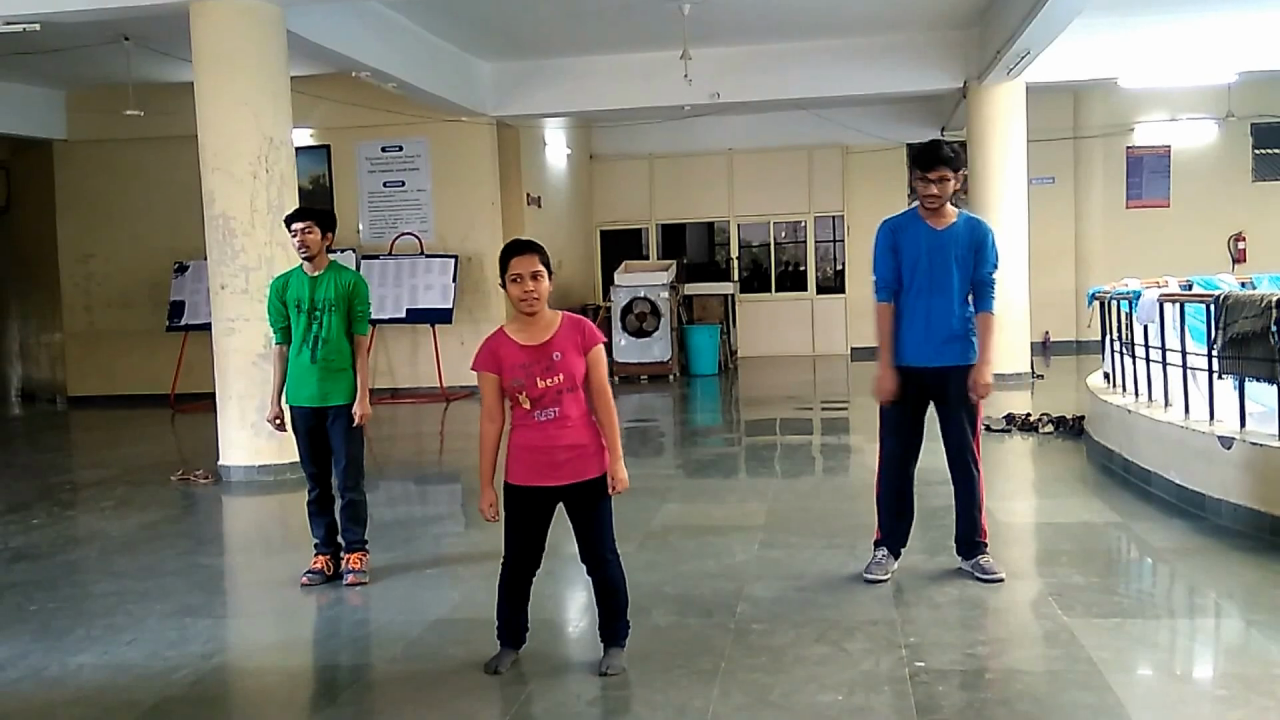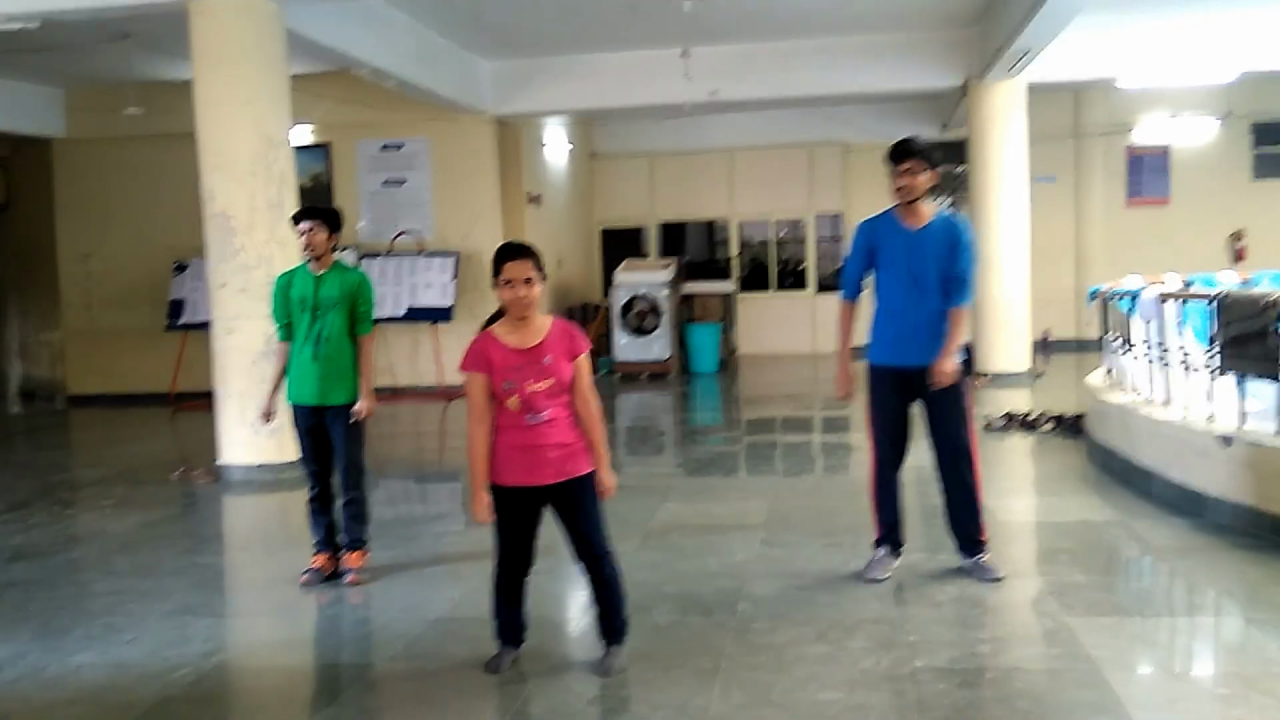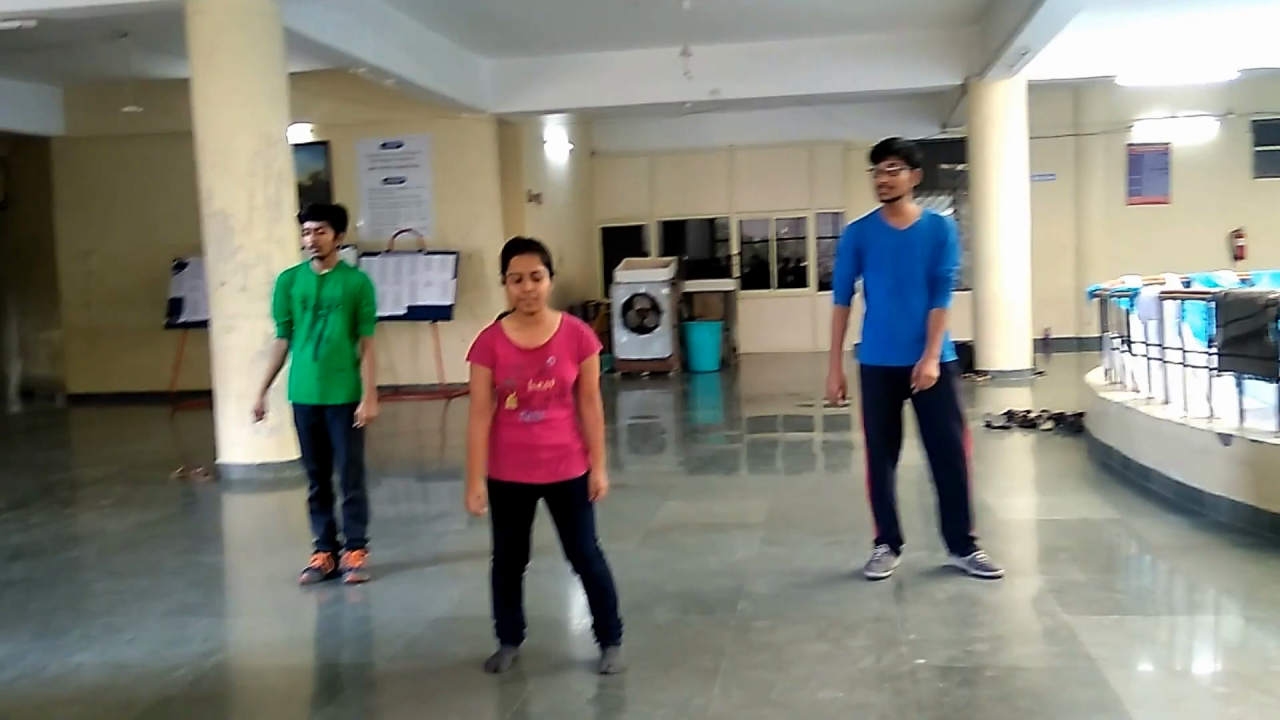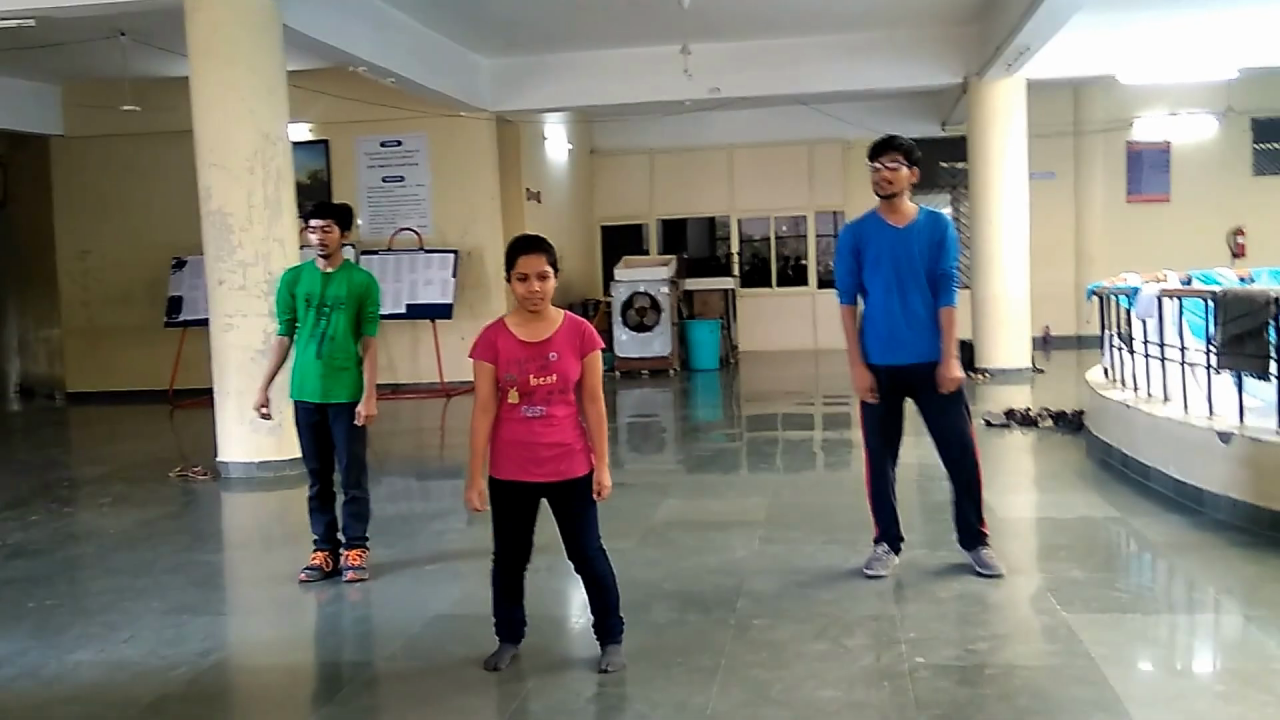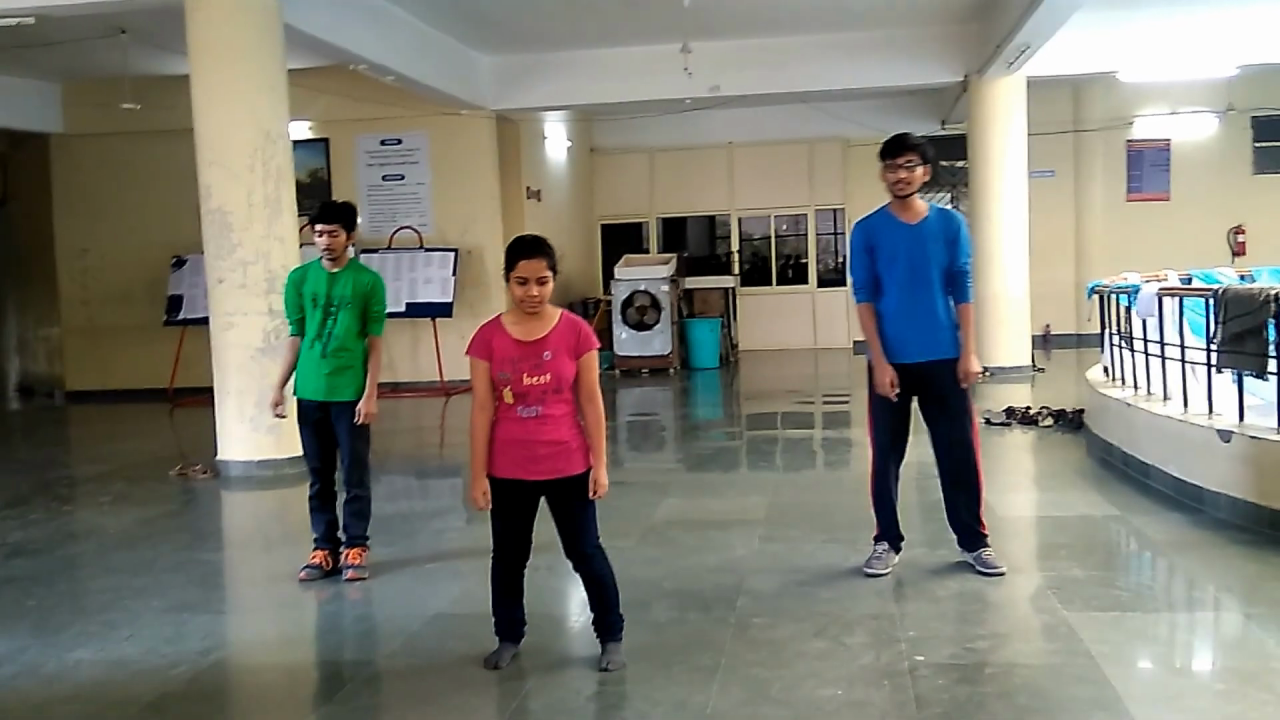
dt=0.2s
person 1, frame 1
left shoulder: (977, 232)
right shoulder: (893, 231)
left elbow: (985, 301)
right elbow: (884, 298)
left wrist: (983, 363)
right wrist: (884, 364)
left hip: (958, 363)
right hip: (907, 363)
left knee: (966, 458)
right knee: (895, 458)
left ankle: (972, 548)
right ankle: (887, 547)
person 1, frame 2
left shoulder: (954, 230)
right shoulder: (871, 232)
left elbow: (959, 295)
right elbow: (850, 294)
left wrist: (949, 353)
right wrist: (843, 360)
left hip: (938, 360)
right hip: (887, 363)
left knee: (957, 454)
right knee: (886, 457)
left ankle: (973, 546)
right ankle: (887, 545)
person 1, frame 3
left shoulder: (940, 229)
right shoulder: (857, 234)
left elbow: (942, 296)
right elbow: (842, 299)
left wrist: (930, 357)
right wrist: (835, 365)
left hip: (932, 360)
right hip: (878, 363)
left knee: (950, 452)
right knee: (880, 456)
left ankle: (963, 545)
right ankle: (887, 544)
person 1, frame 4
left shoulder: (938, 226)
right shoulder: (855, 234)
left elbow: (947, 294)
right elbow: (847, 300)
left wrist: (950, 357)
right wrist: (857, 364)
left hip: (931, 359)
right hip: (879, 362)
left knee: (960, 449)
right knee: (880, 455)
left ankle: (974, 540)
right ankle: (887, 542)
person 1, frame 5
left shoulder: (950, 224)
right shoulder: (867, 230)
left elbow: (962, 290)
right elbow: (863, 299)
left wrist: (969, 352)
right wrist: (879, 361)
left hip: (942, 357)
right hip: (891, 360)
left knee: (960, 451)
right knee: (885, 454)
left ankle: (974, 541)
right ankle: (887, 541)
person 2, frame 1
left shoulder: (580, 330)
right shoulder: (494, 348)
left elbow: (602, 397)
right elbow: (491, 419)
left wrist: (617, 459)
right wrist: (486, 485)
left hip: (585, 469)
right hip: (526, 476)
left knee: (601, 558)
right knee: (518, 562)
left ankle: (614, 642)
right ankle: (509, 643)
person 2, frame 2
left shoulder: (567, 335)
right shoulder: (483, 349)
left elbow: (586, 402)
right elbow: (478, 422)
left wrist: (603, 463)
right wrist: (479, 489)
left hip: (572, 469)
right hip: (512, 477)
left knee: (596, 554)
right knee: (512, 562)
left ankle: (614, 640)
right ankle: (509, 641)
person 2, frame 3
left shoulder: (576, 334)
right shoulder: (489, 342)
left elbow: (589, 404)
right elbow: (480, 415)
left wrist: (598, 466)
right wrist: (474, 481)
left hip: (568, 468)
right hip: (508, 473)
left knee: (586, 555)
right knee: (508, 558)
left ankle: (610, 641)
right ankle: (509, 640)
person 2, frame 4
left shoulder: (579, 331)
right shoulder: (492, 338)
left elbow: (593, 402)
right elbow: (484, 410)
left wrist: (602, 465)
right wrist: (475, 476)
left hip: (571, 468)
right hip: (510, 472)
left knee: (588, 555)
right knee: (509, 557)
left ankle: (611, 639)
right ankle: (509, 639)
person 2, frame 5
left shoulder: (575, 331)
right shoulder: (489, 336)
left elbow: (591, 401)
right elbow: (482, 409)
left wrist: (599, 464)
right wrist: (478, 474)
left hip: (568, 466)
right hip: (508, 471)
left knee: (586, 553)
right knee: (508, 555)
left ankle: (611, 637)
right ankle: (508, 638)
person 3, frame 1
left shoulder: (350, 281)
right shoulder: (282, 286)
left elbow: (361, 344)
right elbow: (281, 347)
left wrist: (363, 395)
right wrist: (275, 400)
left hip: (342, 396)
right hip: (302, 398)
left knee: (349, 479)
right knee: (316, 481)
left ankle: (354, 552)
right ankle: (325, 553)
person 3, frame 2
left shoulder: (354, 281)
right shoulder: (287, 283)
left elbow: (364, 342)
right elbow: (285, 342)
left wrist: (366, 393)
right wrist: (272, 394)
left hip: (343, 395)
right hip: (304, 395)
left knee: (350, 477)
right knee: (317, 479)
left ankle: (355, 550)
right ankle: (324, 551)
person 3, frame 3
left shoulder: (357, 282)
right shoulder: (288, 281)
left elbow: (366, 344)
right elbow: (282, 340)
left wrist: (369, 396)
right wrist: (263, 390)
left hip: (344, 395)
right hip: (304, 395)
left knee: (351, 477)
right knee: (317, 479)
left ankle: (355, 550)
right ankle: (325, 550)
person 3, frame 4
left shoulder: (362, 282)
right shoulder: (293, 279)
left elbow: (369, 344)
right elbow: (284, 338)
left wrist: (370, 395)
right wrist: (265, 386)
left hip: (346, 394)
right hip: (306, 393)
left knee: (353, 477)
right knee: (318, 478)
left ankle: (355, 549)
right ankle: (324, 549)
person 3, frame 5
left shoulder: (368, 281)
right shoulder: (299, 278)
left elbow: (374, 343)
right elbow: (296, 338)
left wrist: (370, 394)
right wrist: (279, 387)
left hip: (350, 392)
right hip: (311, 392)
left knee: (355, 476)
right knee: (319, 476)
left ankle: (356, 547)
right ankle: (324, 548)
